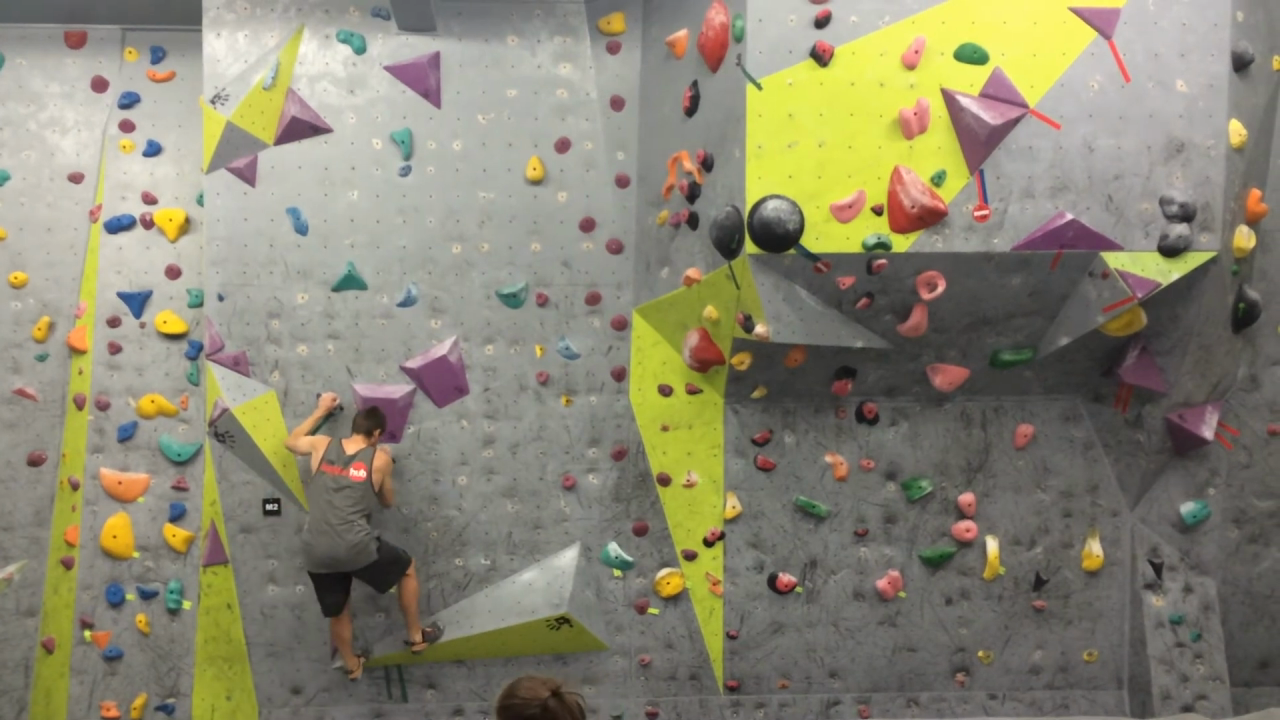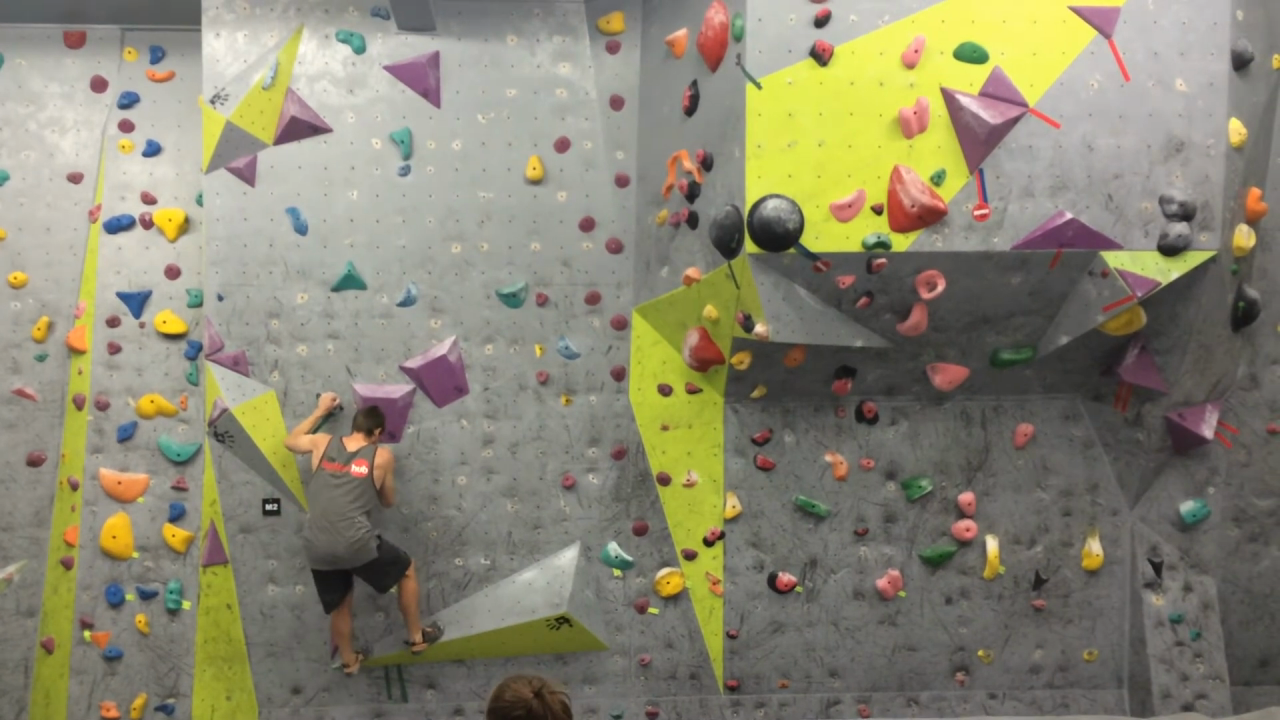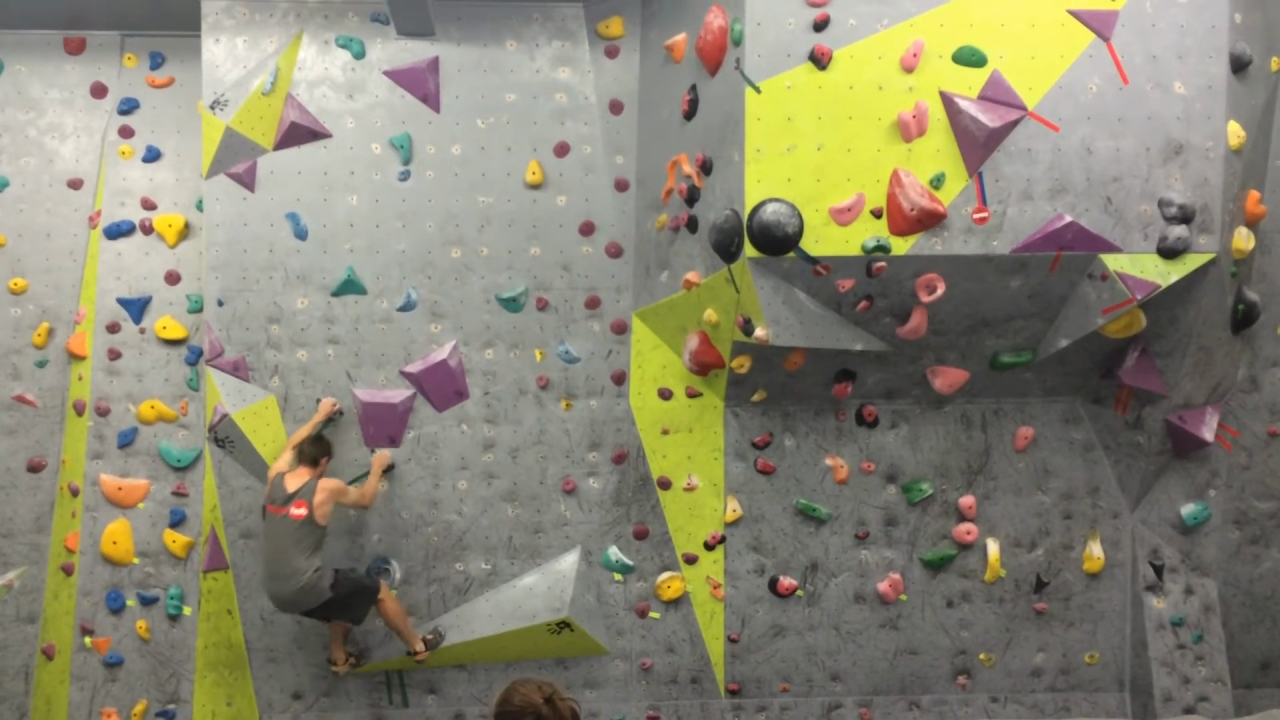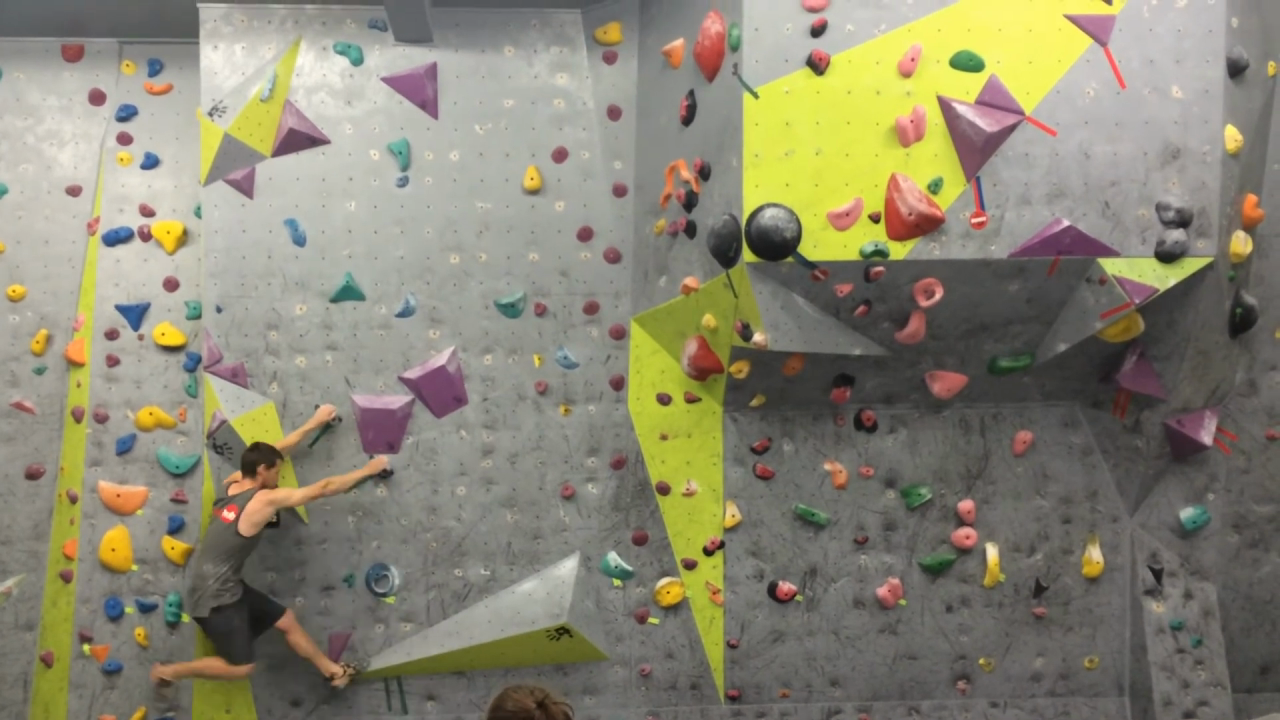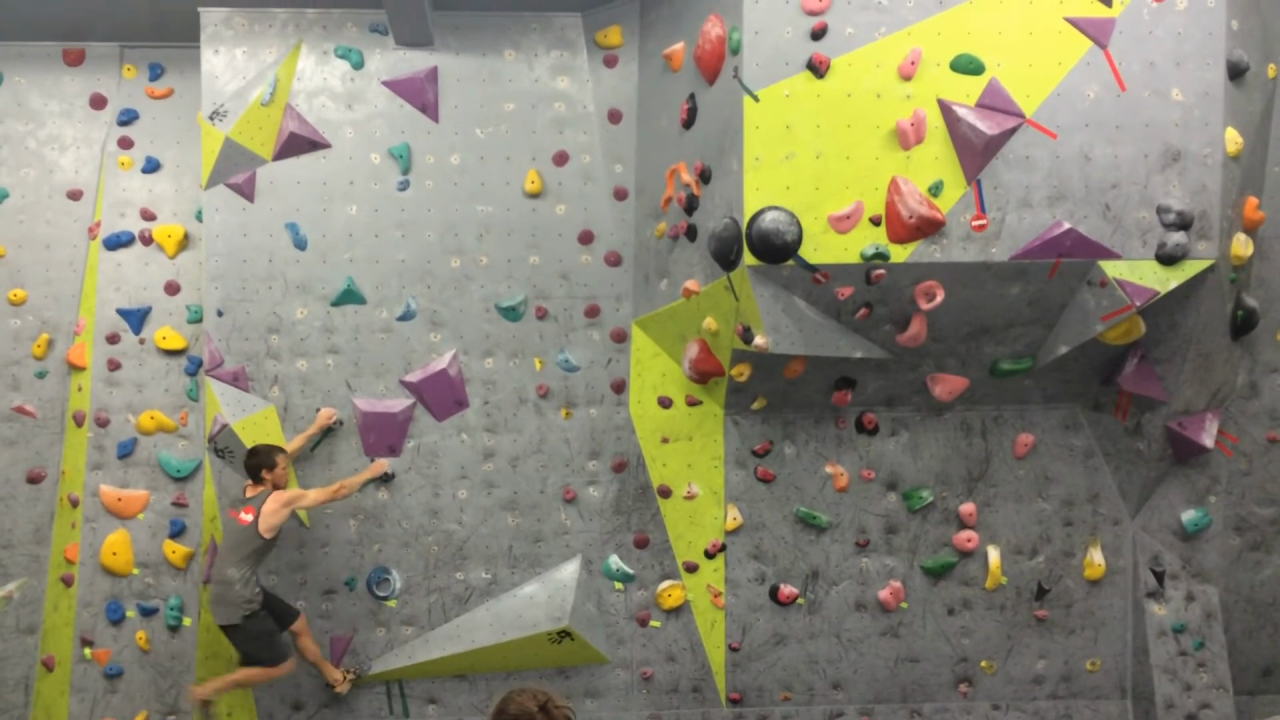
dt=0.5s
person 1, frame 1
left shoulder: (322, 446)
right shoulder: (380, 459)
left elbow: (291, 441)
right elbow: (387, 501)
left wrist: (321, 411)
left hip: (315, 552)
right hip: (355, 547)
left knee: (337, 611)
right knee: (407, 569)
left ankle: (352, 665)
right ankle: (416, 636)
person 1, frame 2
left shoulder: (323, 443)
right shoulder: (382, 456)
left elbow: (291, 440)
right elbow: (388, 501)
left wrist: (320, 411)
left hip: (316, 549)
right hip: (356, 545)
left knee: (339, 606)
right knee: (406, 571)
left ankle: (349, 660)
right ankle: (416, 636)
person 1, frame 3
left shoulder: (275, 474)
right shoulder: (326, 489)
left elbow: (291, 447)
right elbow: (364, 500)
left wrist: (320, 417)
right wrist: (377, 469)
left hip: (277, 592)
right hip: (308, 588)
left knee: (341, 596)
right knee: (380, 591)
left ankle: (338, 659)
right ankle: (417, 646)
person 1, frame 4
left shoulder: (233, 483)
right shoulder: (264, 499)
left elbow: (272, 451)
right elbow: (323, 489)
left wrist: (313, 424)
right wrist: (367, 470)
left hip: (228, 587)
right hip: (214, 594)
left knee: (287, 622)
right knee: (241, 666)
left ankle: (333, 670)
right ankle: (168, 671)
person 1, frame 5
left shoulder: (249, 489)
right shoulder: (282, 499)
left elbow: (281, 455)
right elbow: (335, 492)
left wrist: (315, 429)
right wrist: (371, 472)
left hip: (234, 593)
right hip: (237, 602)
left knee: (299, 624)
right knee: (279, 665)
left ankle: (335, 677)
right ankle: (207, 690)
